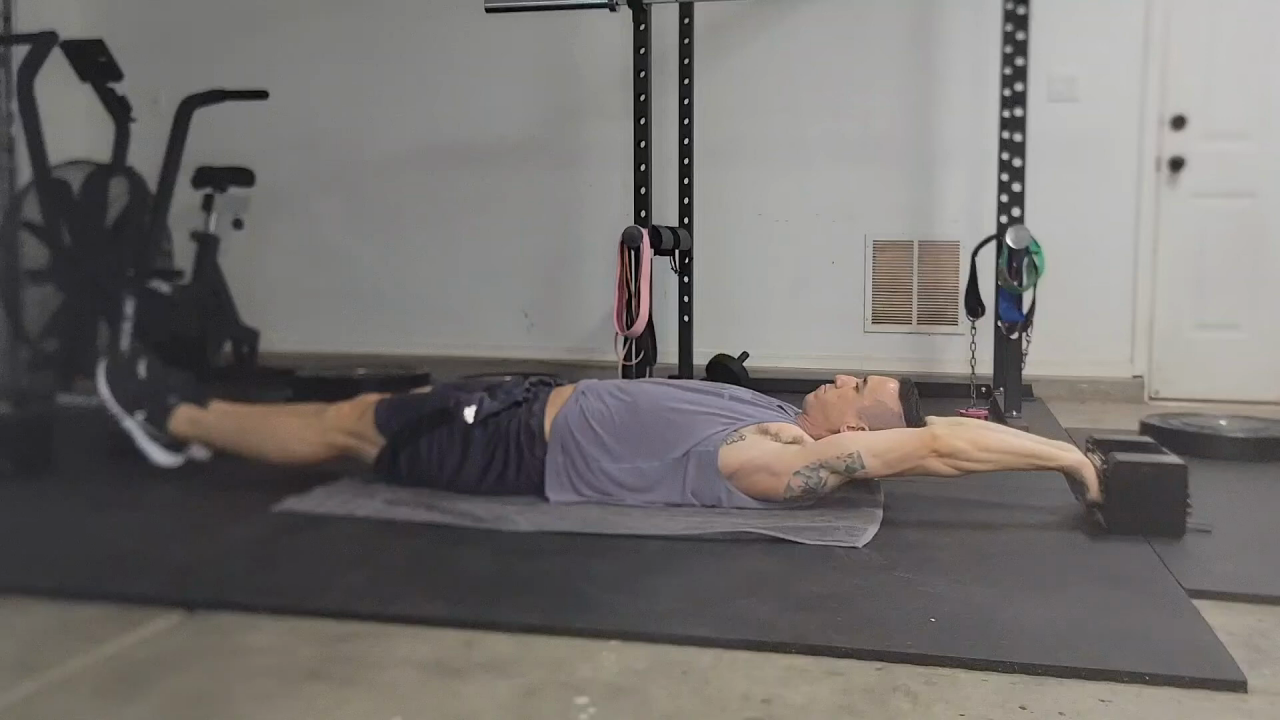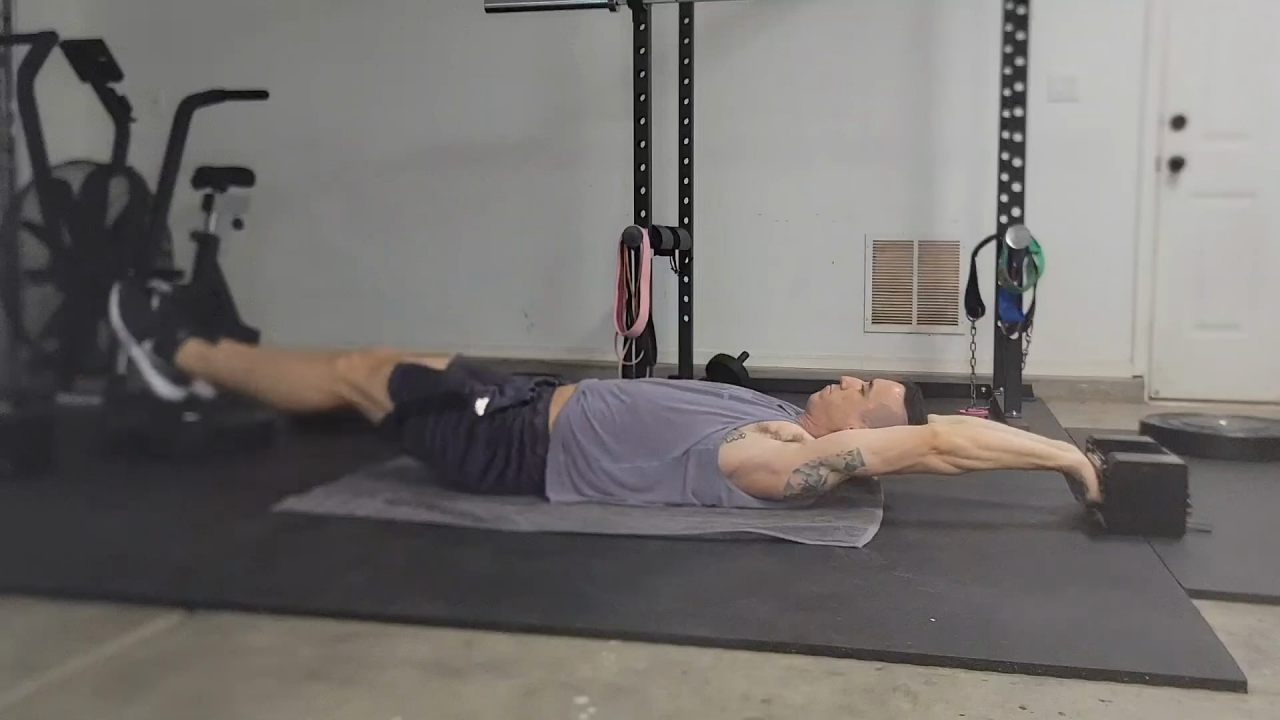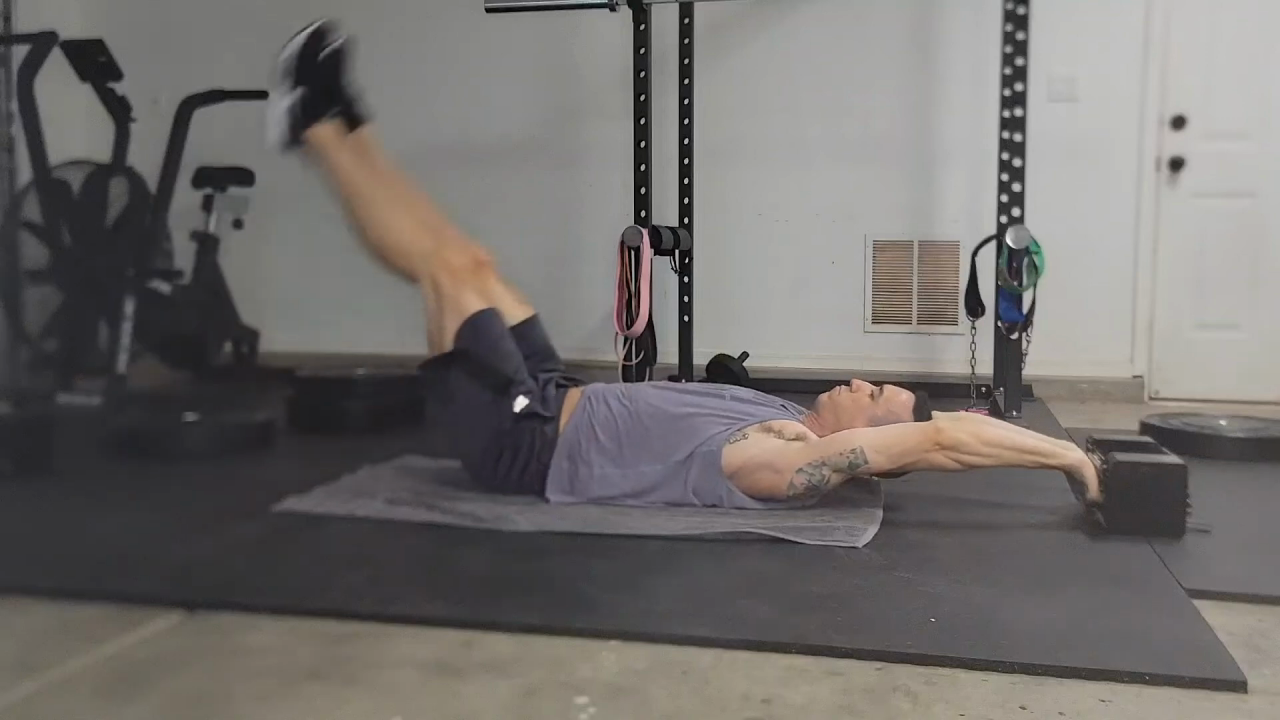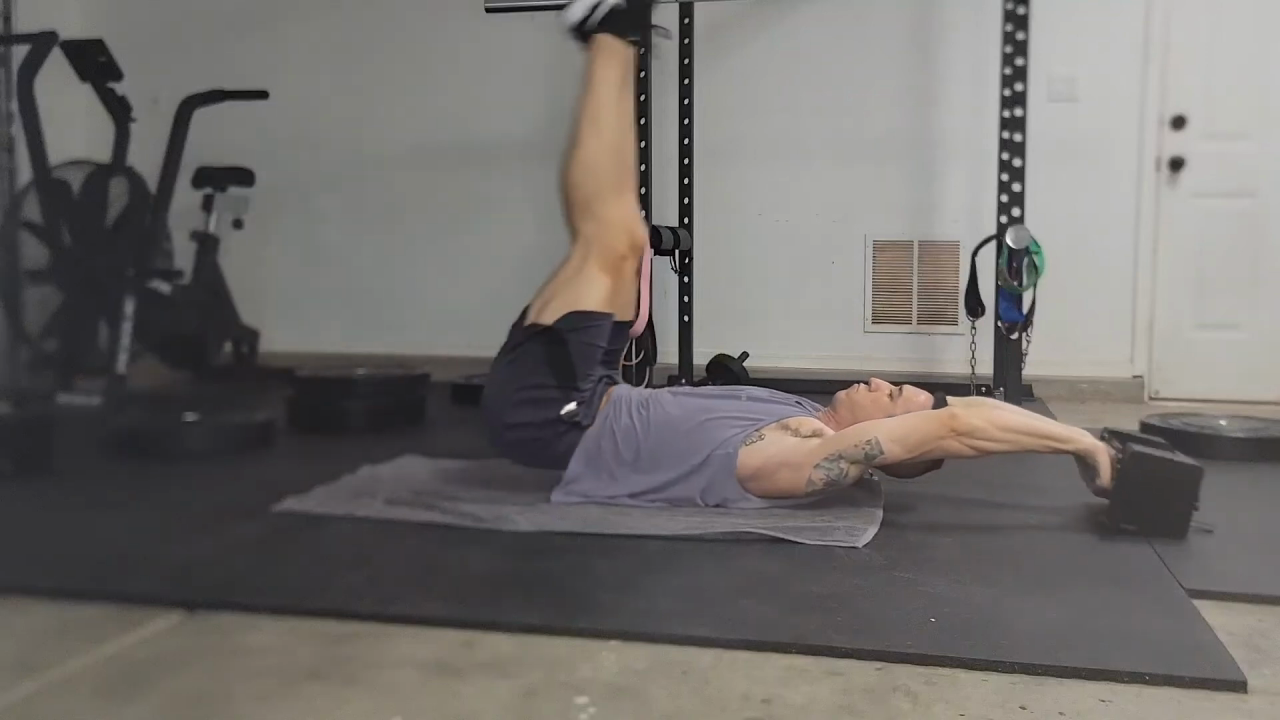
dt=0.3s
person 1, frame 1
left shoulder: (788, 465)
right shoulder: (792, 428)
left elbow: (932, 443)
right elbow: (938, 435)
left wrist: (1061, 453)
left hip: (534, 442)
right hip: (550, 403)
left knee: (352, 421)
right knee: (364, 409)
left ankle: (180, 420)
right ankle: (189, 416)
person 1, frame 2
left shoulder: (787, 469)
right shoulder: (798, 432)
left elbow: (929, 448)
right elbow: (942, 441)
left wrist: (1061, 452)
left hip: (530, 448)
right hip: (552, 409)
left knee: (363, 367)
right knee: (381, 365)
left ankle: (186, 352)
right ankle: (191, 348)
person 1, frame 3
left shoulder: (788, 464)
right shoulder: (802, 428)
left elbow: (940, 437)
left wrist: (1061, 449)
left hip: (533, 441)
right hip: (572, 408)
left knee: (453, 265)
right knee: (463, 267)
left ankle: (322, 124)
right ankle: (330, 123)
person 1, frame 4
left shoulder: (806, 463)
right shoulder: (822, 434)
left elbow: (956, 424)
right elbow: (962, 418)
left wrist: (1078, 440)
left hip: (552, 419)
right hip: (594, 411)
left knee: (608, 239)
